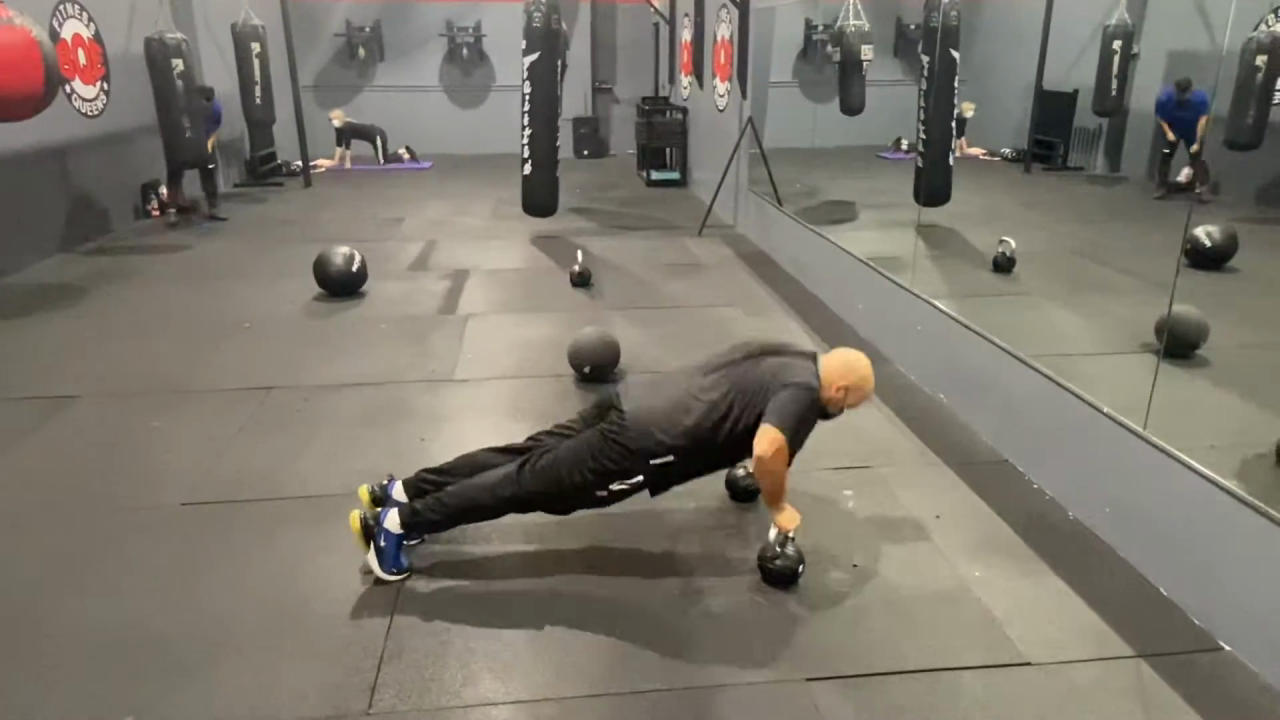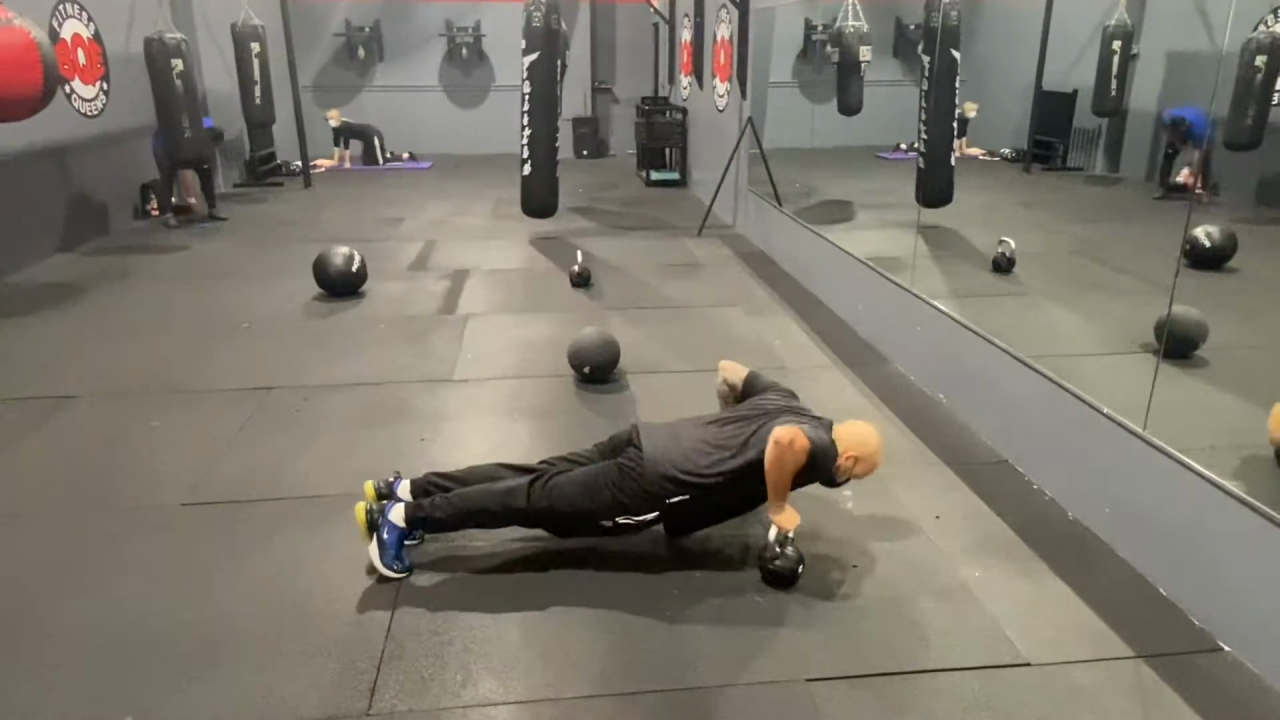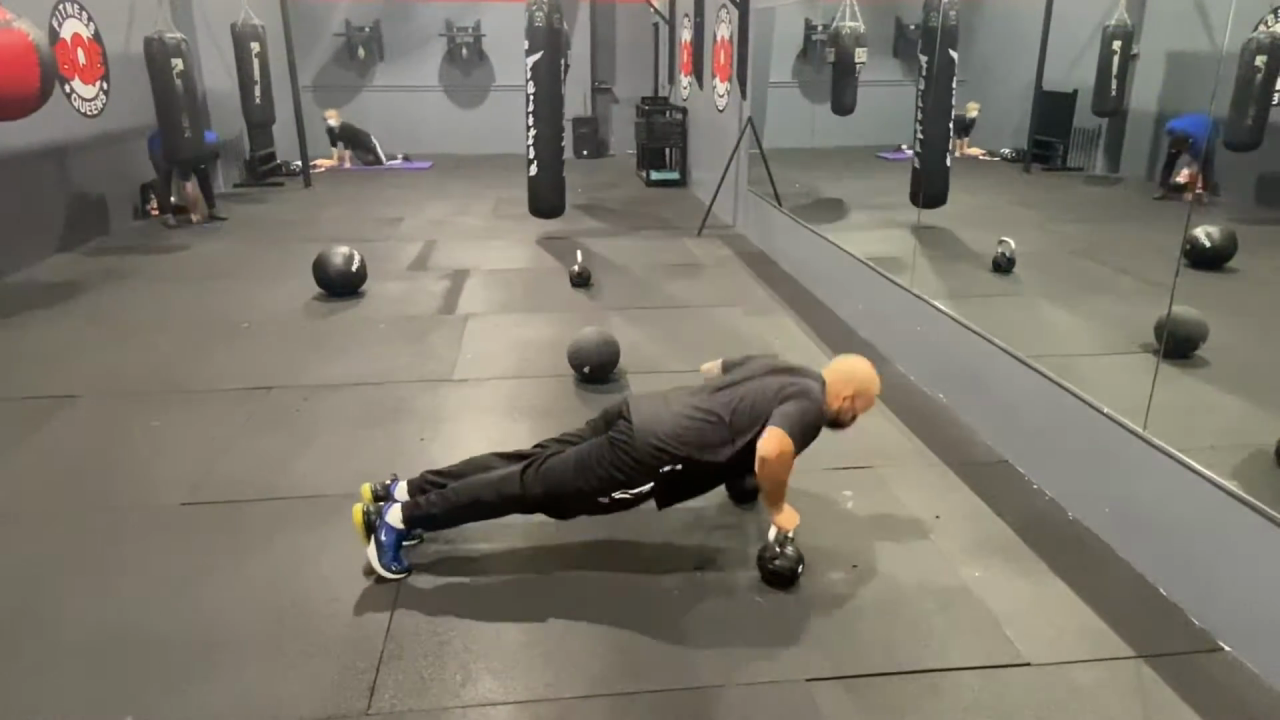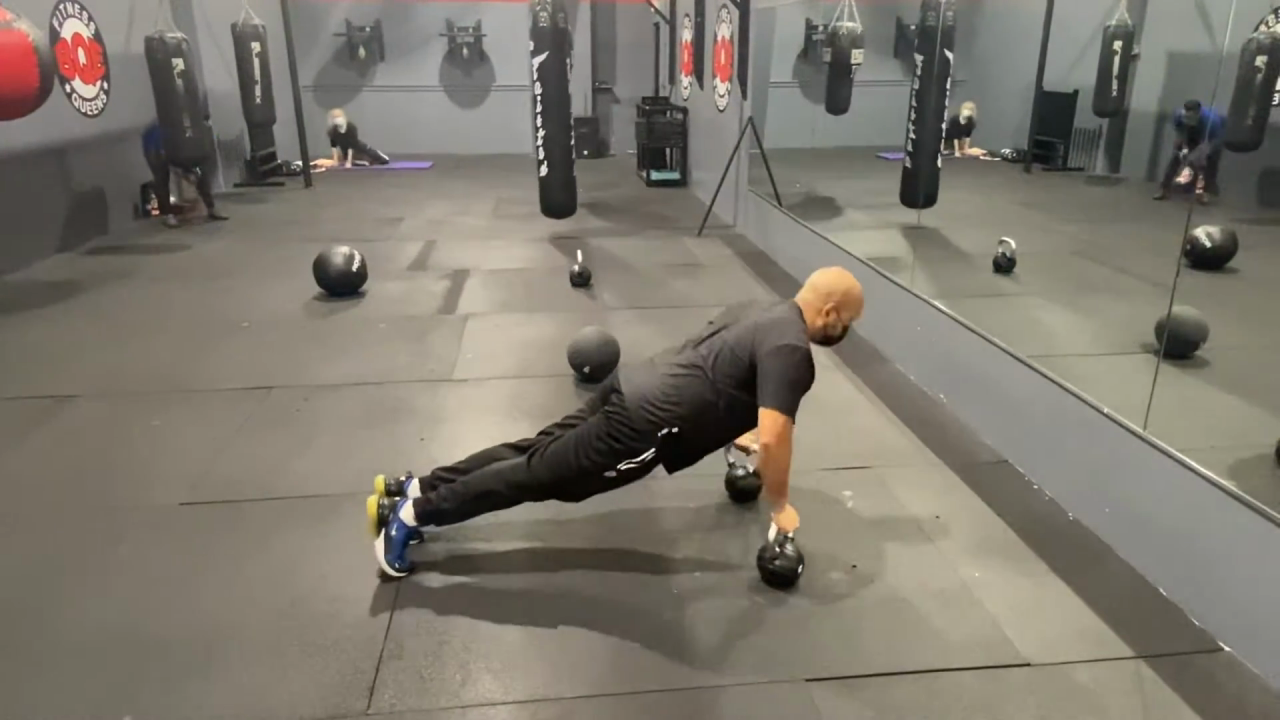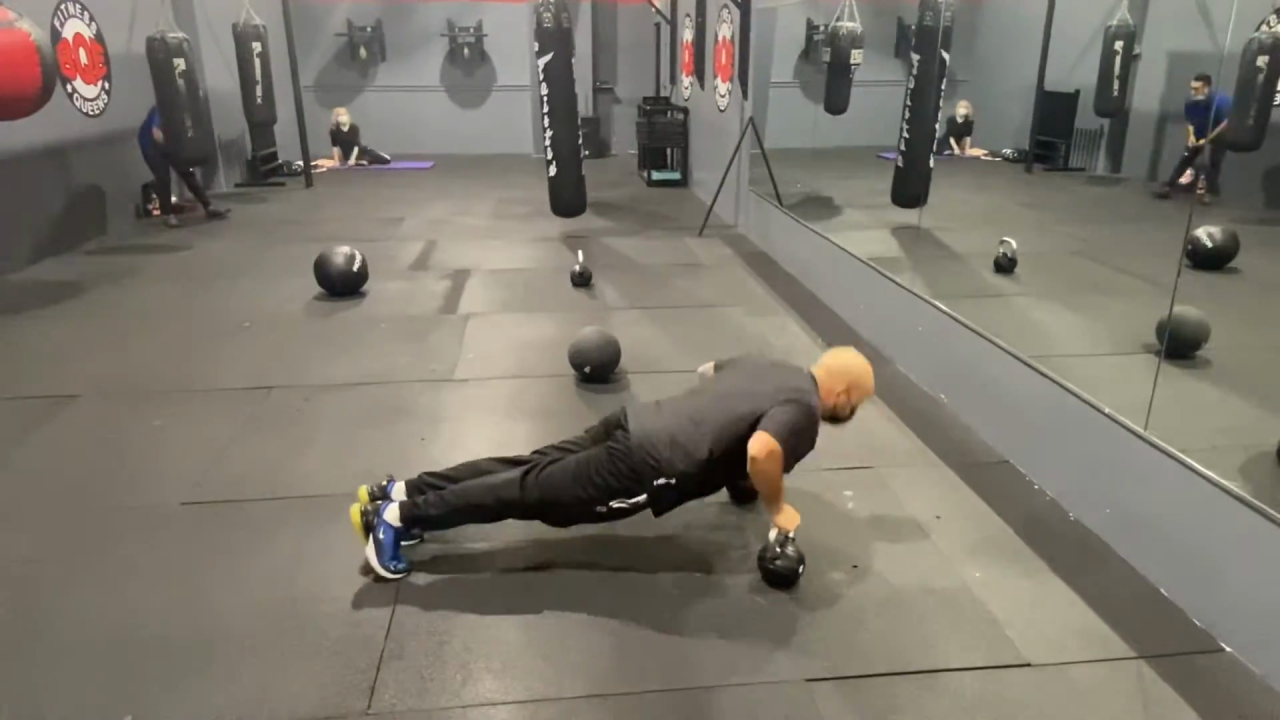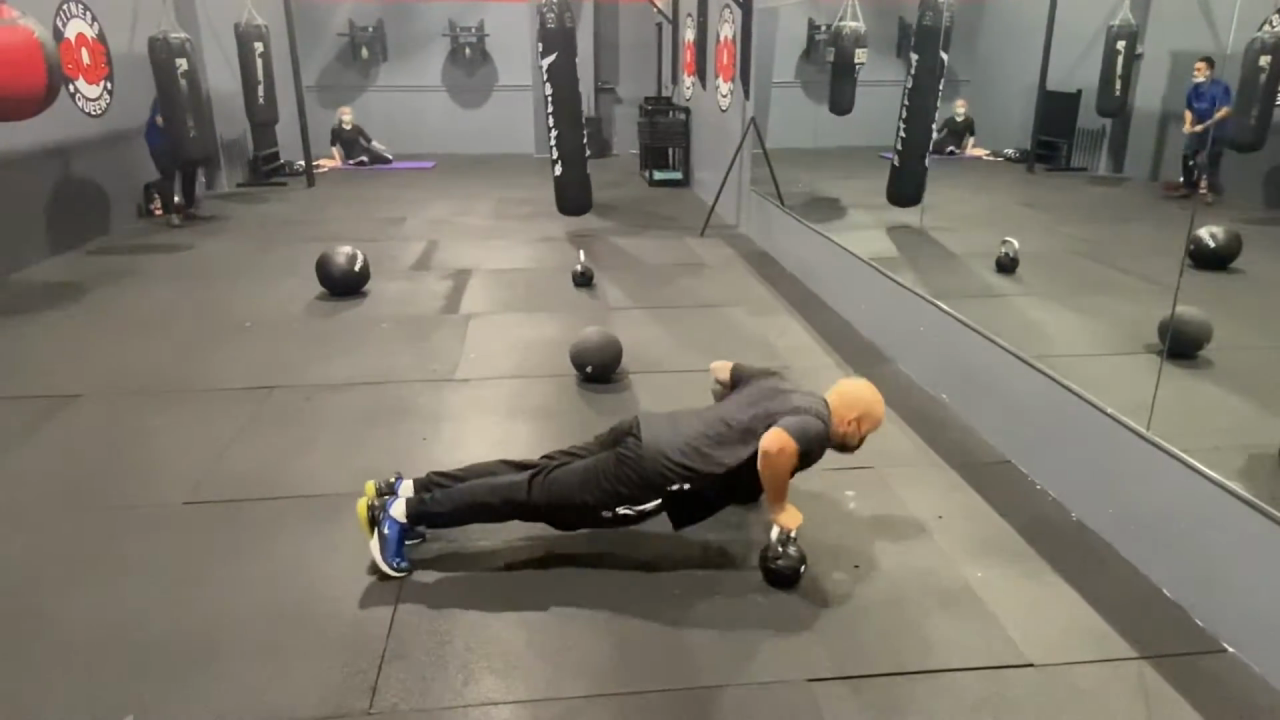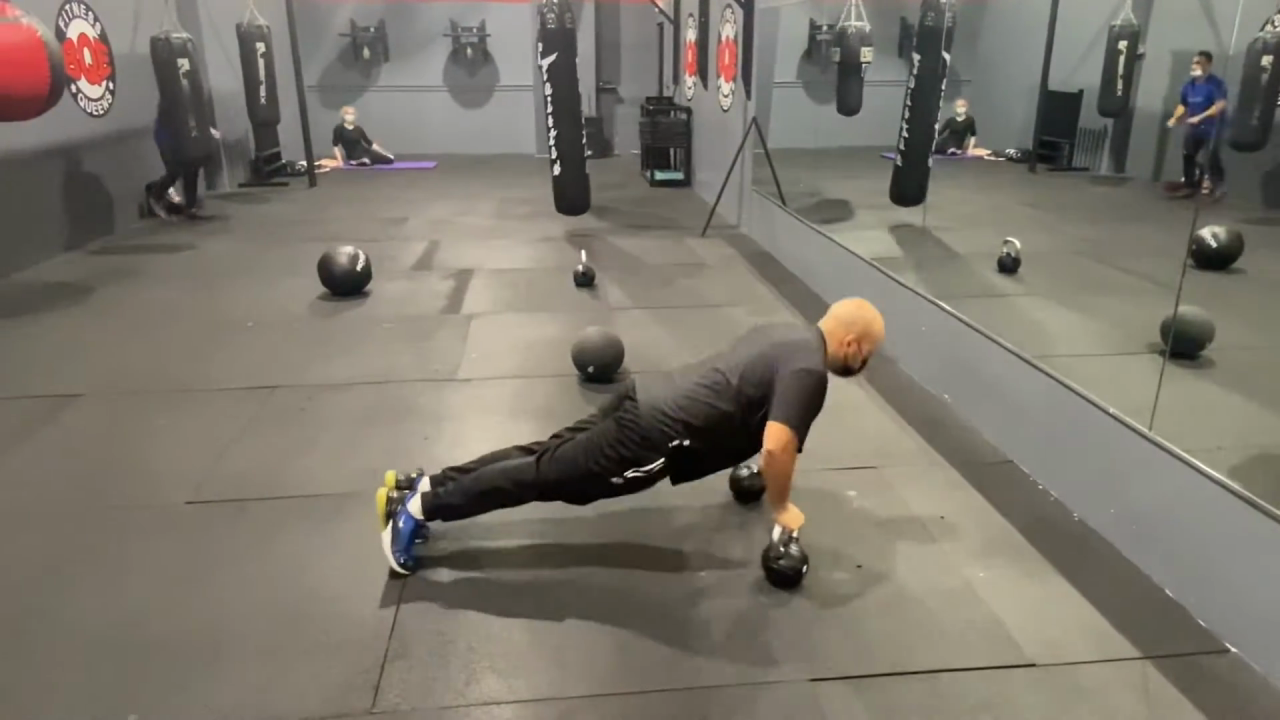
dt=0.3s
person 1, frame 1
left shoulder: (786, 357)
right shoulder: (802, 394)
right elbow: (768, 451)
left wrist: (728, 428)
right wrist: (778, 509)
left hip: (631, 402)
right hip: (639, 446)
left knee: (525, 459)
right knee: (528, 485)
left ankle: (397, 491)
right ankle: (393, 523)
person 1, frame 2
left shoulder: (790, 404)
right shoulder: (816, 444)
left elbow: (729, 370)
right elbow: (784, 442)
right wrist: (777, 507)
left hip: (646, 441)
right hip: (651, 484)
left knee: (535, 482)
right knee: (537, 502)
left ankle: (404, 490)
right ankle: (401, 516)
person 1, frame 3
left shoulder: (787, 374)
right shoulder: (808, 406)
left elbow: (711, 369)
right elbow: (772, 454)
right wrist: (778, 509)
left hip: (636, 418)
right hip: (645, 457)
left knee: (526, 467)
right knee: (531, 489)
left ankle: (401, 492)
right ankle: (401, 520)
person 1, frame 4
left shoulder: (767, 311)
right shoulder: (791, 349)
right elbow: (775, 436)
left wrist: (737, 432)
right wrist: (779, 507)
left hip: (632, 387)
right hip: (643, 426)
left knee: (529, 458)
right knee: (536, 476)
left ankle: (410, 489)
right ankle: (412, 513)
person 1, frame 5
left shoulder: (779, 372)
right shoulder: (801, 413)
left elbow: (710, 369)
right elbow: (762, 450)
right wrist: (776, 508)
left hip: (634, 426)
right hip: (643, 469)
left knee: (527, 473)
right knee: (532, 495)
left ankle: (398, 492)
right ankle: (399, 516)
person 1, frame 6
left shoulder: (788, 391)
right shoulder: (813, 429)
left elbow: (722, 369)
right elbow: (775, 446)
right wrist: (778, 507)
left hip: (644, 435)
right hip: (652, 475)
left knee: (535, 477)
right knee: (538, 496)
left ankle: (405, 491)
right ankle: (407, 509)
person 1, frame 7
left shoulder: (789, 334)
right shoulder: (808, 372)
right elbow: (776, 450)
left wrist: (745, 445)
right wrist: (782, 508)
left hip: (644, 403)
right hip: (654, 437)
left knee: (540, 460)
right knee: (544, 478)
left ankle: (419, 487)
right ankle: (421, 508)
